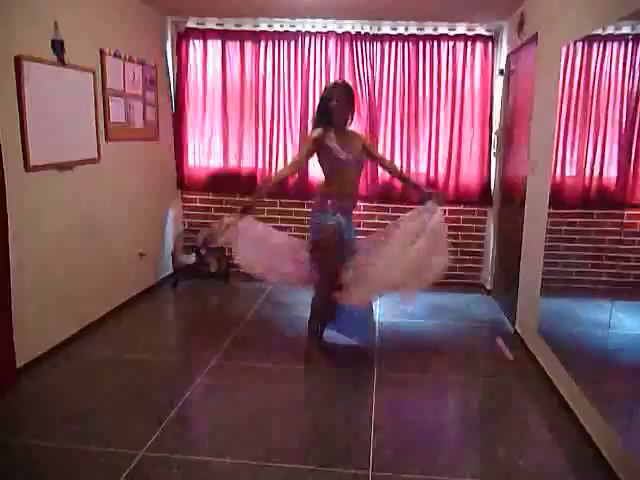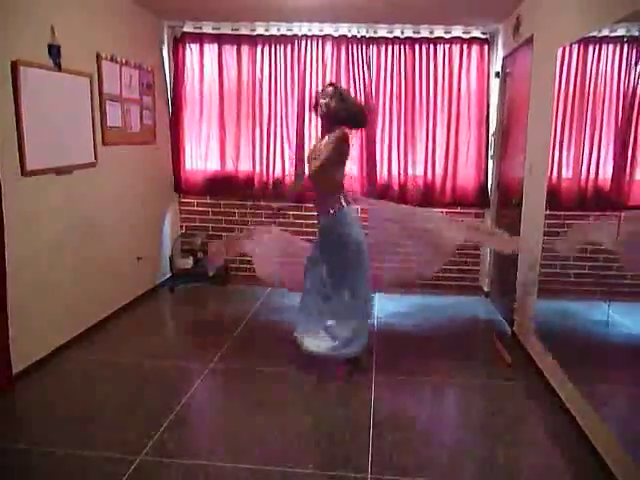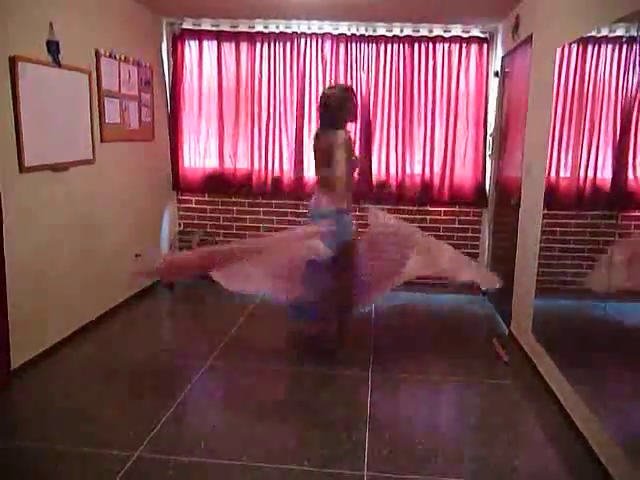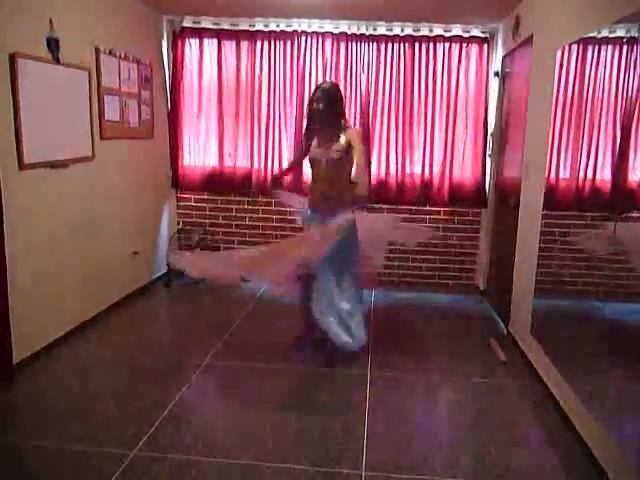
dt=0.7s
person 1, frame 1
left shoulder: (357, 138)
right shoulder: (319, 136)
left elbow: (387, 165)
right elbow: (290, 168)
left wrist: (420, 188)
right wrist: (257, 195)
left hip: (344, 216)
right hip: (327, 214)
left knee: (339, 280)
right knee: (329, 282)
left ankle: (318, 334)
right ankle: (313, 342)
person 1, frame 2
left shoulder: (339, 136)
right shoulder: (328, 136)
left elbow: (317, 171)
left hip: (335, 214)
right hip: (330, 211)
left knee: (338, 277)
right knee: (317, 272)
left ankle: (342, 340)
right ankle: (331, 332)
person 1, frame 3
left shoulder: (324, 133)
right shoulder: (342, 135)
right elbow: (340, 171)
left wrist: (345, 196)
right wrist: (342, 202)
left hip: (322, 204)
right hip: (335, 209)
left knee: (324, 274)
right knee: (348, 277)
left ankle: (323, 325)
right ankle: (340, 336)
person 1, frame 4
left shoulder: (351, 134)
right shoulder: (312, 134)
left elbow: (360, 161)
right elbow: (298, 159)
left wrist: (361, 187)
right wrist: (279, 175)
left hip: (340, 214)
right hip: (314, 211)
left knee: (337, 276)
right knee: (306, 273)
left ankle: (340, 340)
right ankle: (310, 327)
